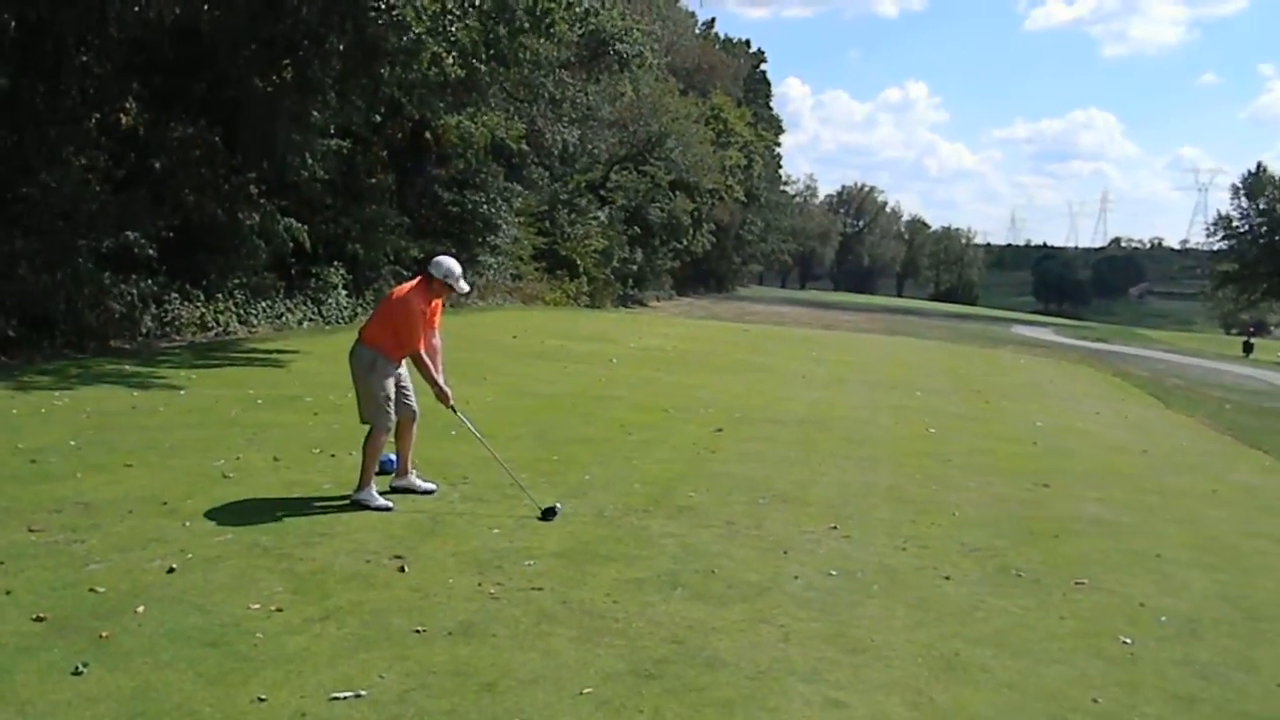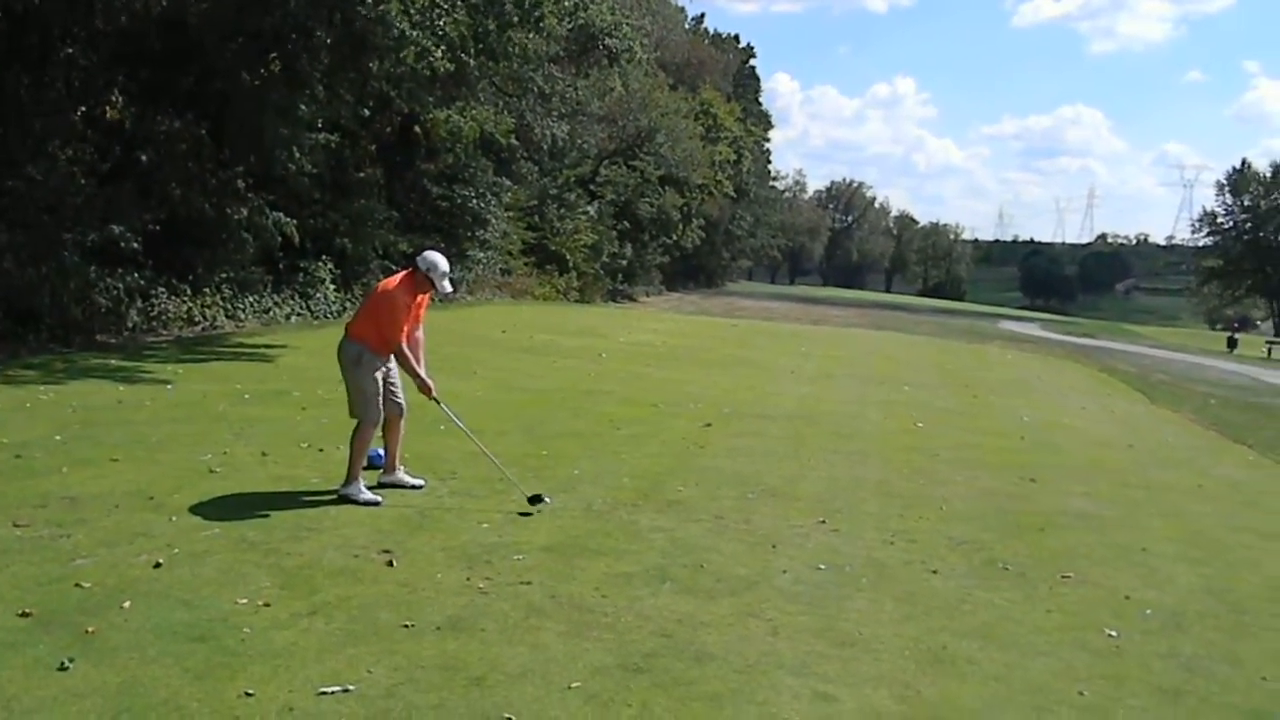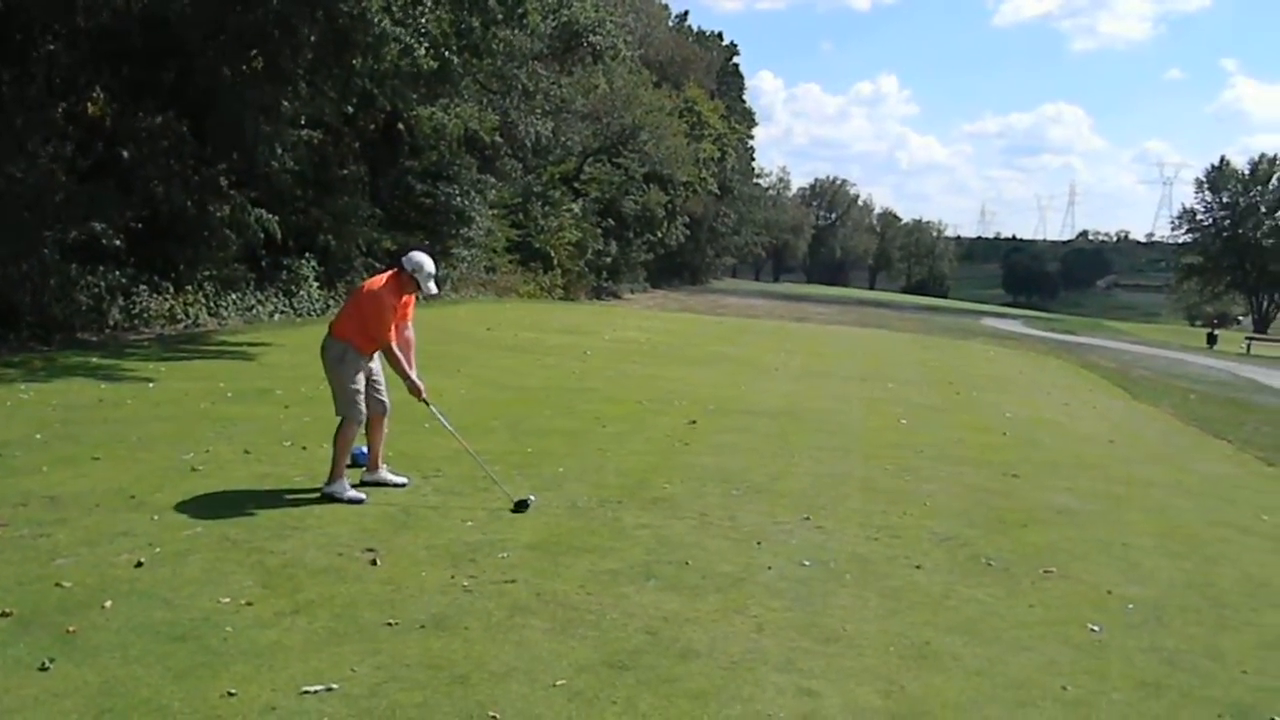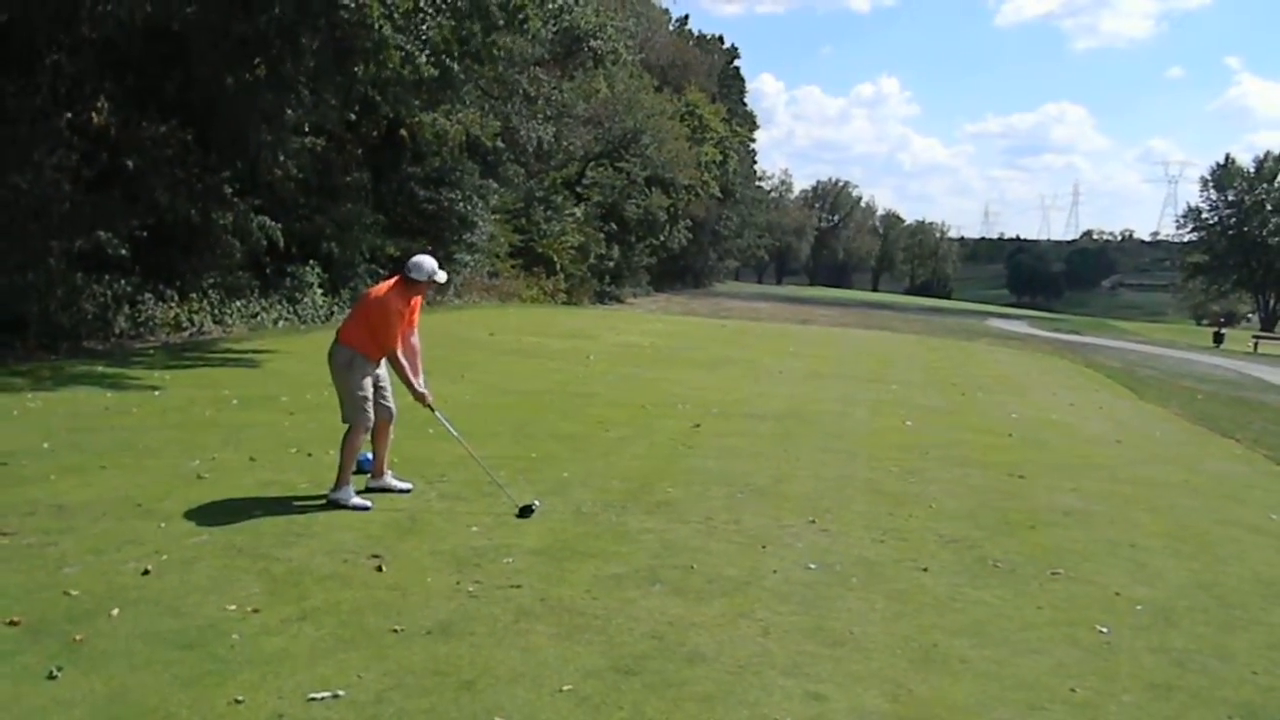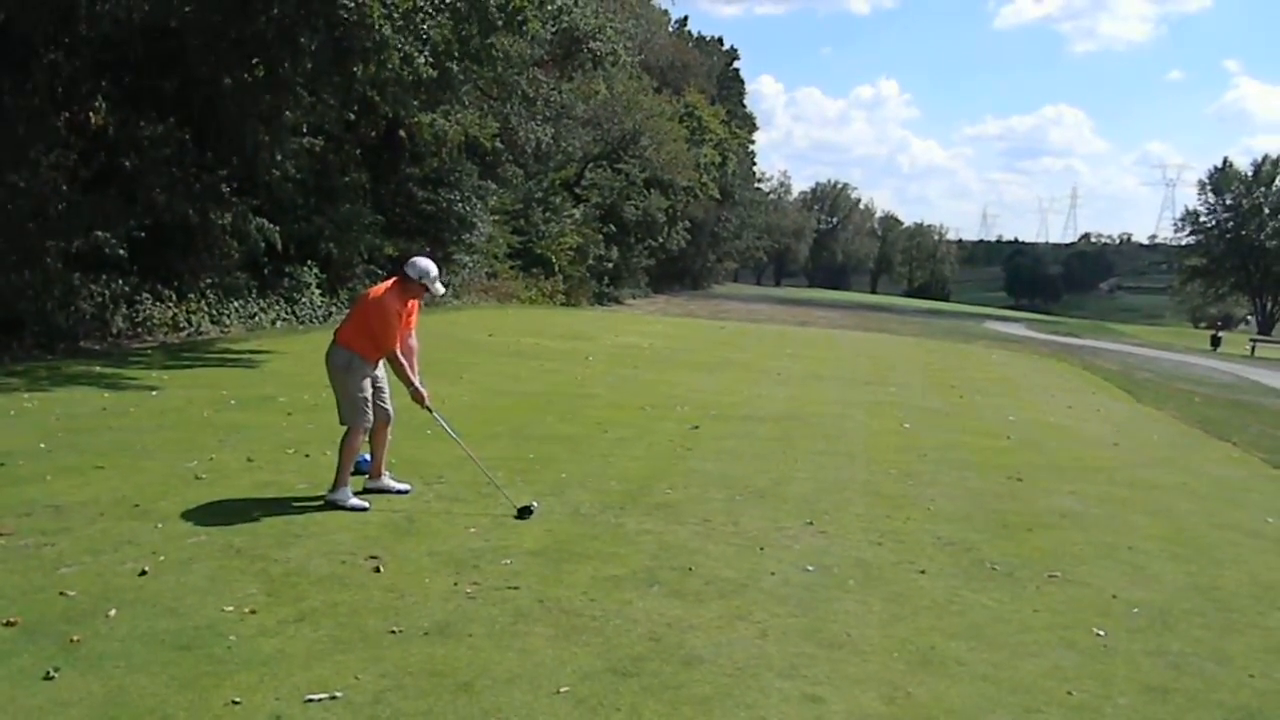
dt=0.4s
person 1, frame 1
left shoulder: (434, 297)
right shoulder: (410, 301)
left elbow: (432, 338)
right elbow: (417, 353)
left wrist: (440, 379)
right wrist: (437, 387)
left hip: (393, 358)
right hip: (372, 358)
left knee: (408, 414)
right knee: (384, 422)
left ankle: (403, 475)
right ankle: (364, 490)
person 1, frame 2
left shoulder: (421, 290)
right shoulder: (394, 294)
left elbow: (415, 331)
right elbow: (399, 346)
left wrist: (421, 371)
right wrist: (419, 379)
left hip: (382, 353)
right hip: (360, 353)
left knee: (396, 411)
right knee: (371, 417)
left ankle: (392, 471)
right ankle: (352, 484)
person 1, frame 3
left shoulder: (406, 290)
right shoulder: (381, 295)
left elbow: (405, 330)
right elbow: (389, 347)
left wrist: (413, 372)
right wrist: (409, 380)
left hip: (365, 351)
right hip: (344, 351)
left knee: (379, 409)
right knee: (355, 414)
left ankle: (374, 470)
right ankle: (335, 482)
person 1, frame 4
left shoulder: (412, 296)
right shoulder: (388, 302)
left elbow: (410, 337)
right elbow: (394, 353)
left wrist: (419, 378)
right wrist: (413, 388)
left hip: (372, 357)
right hip: (351, 357)
left knee: (386, 415)
right knee: (362, 421)
left ankle: (379, 476)
right ankle: (341, 489)
person 1, frame 5
left shoulder: (410, 298)
right shoulder: (386, 302)
left elbow: (408, 338)
right elbow: (393, 354)
left wrist: (416, 380)
right wrist: (413, 387)
left hip: (370, 358)
right hip: (348, 358)
left knee: (383, 417)
right knee: (361, 422)
left ankle: (377, 477)
right ankle: (339, 489)
